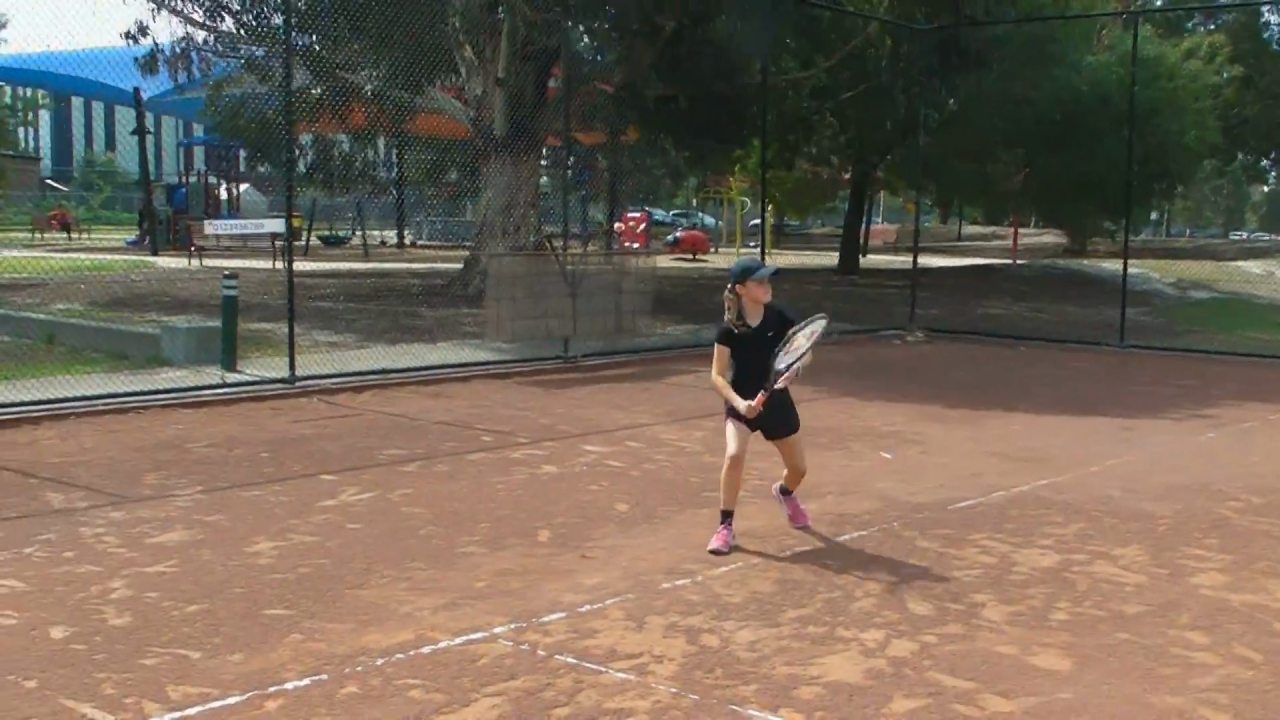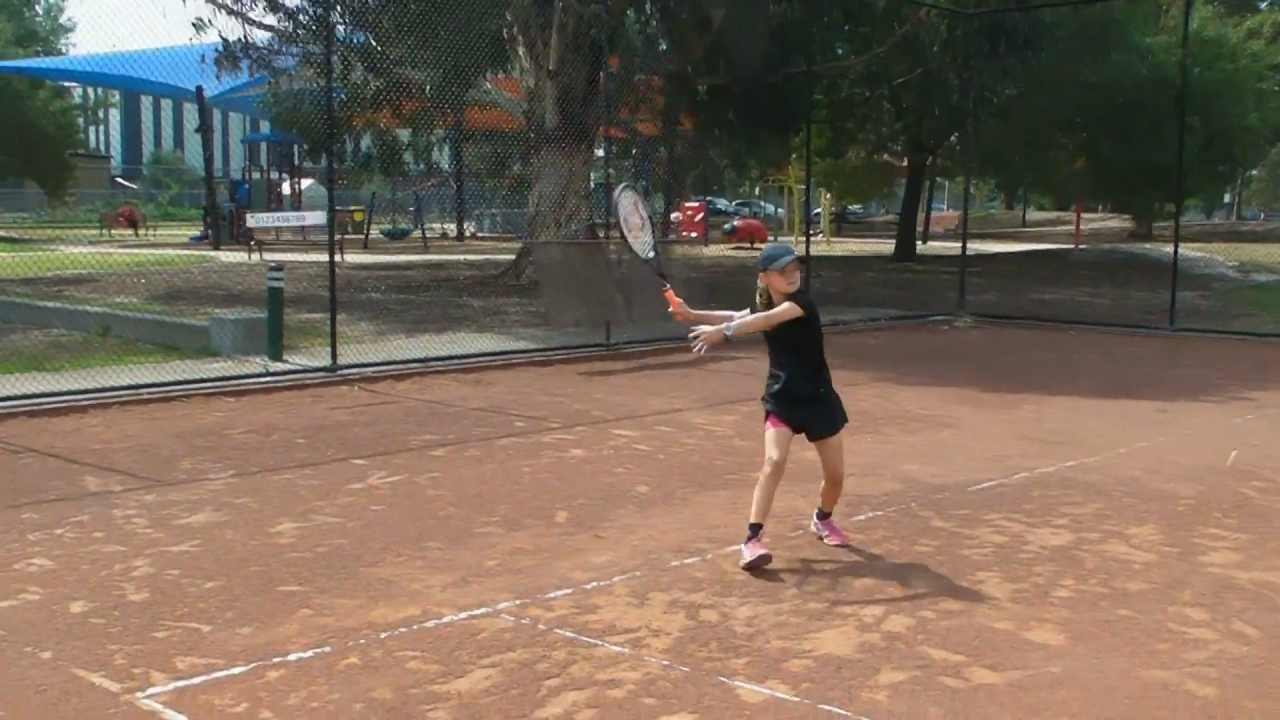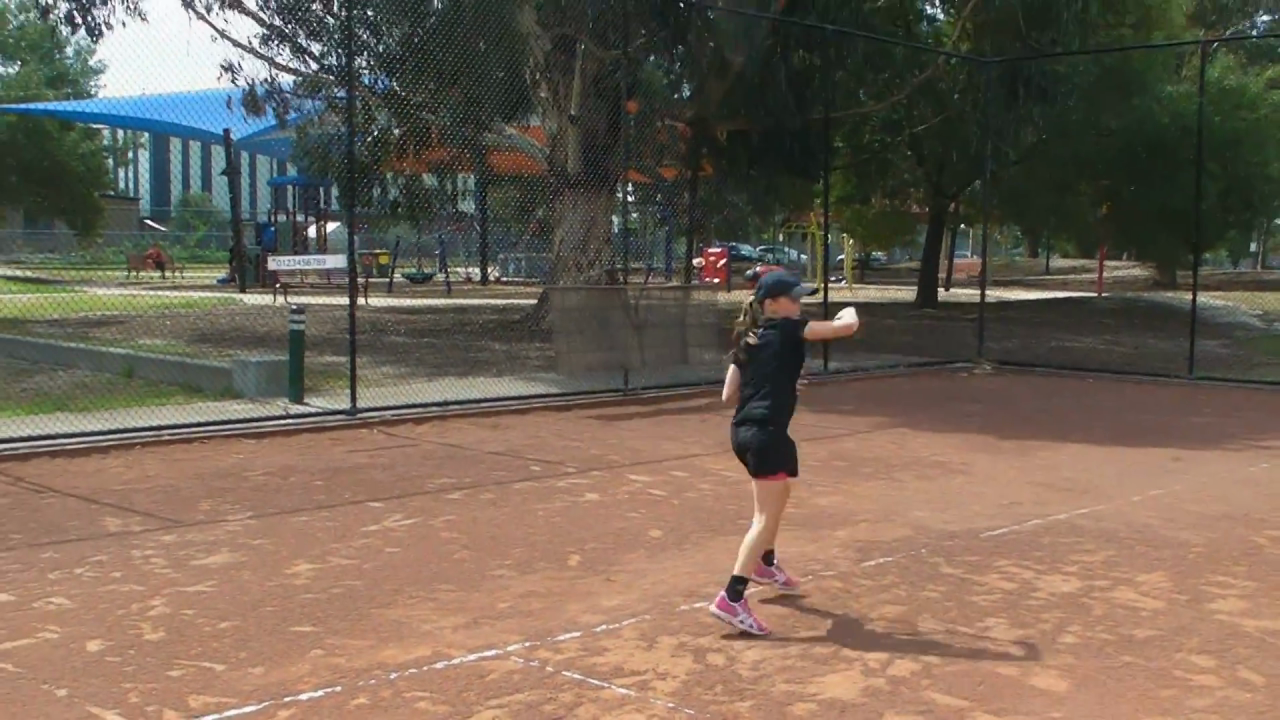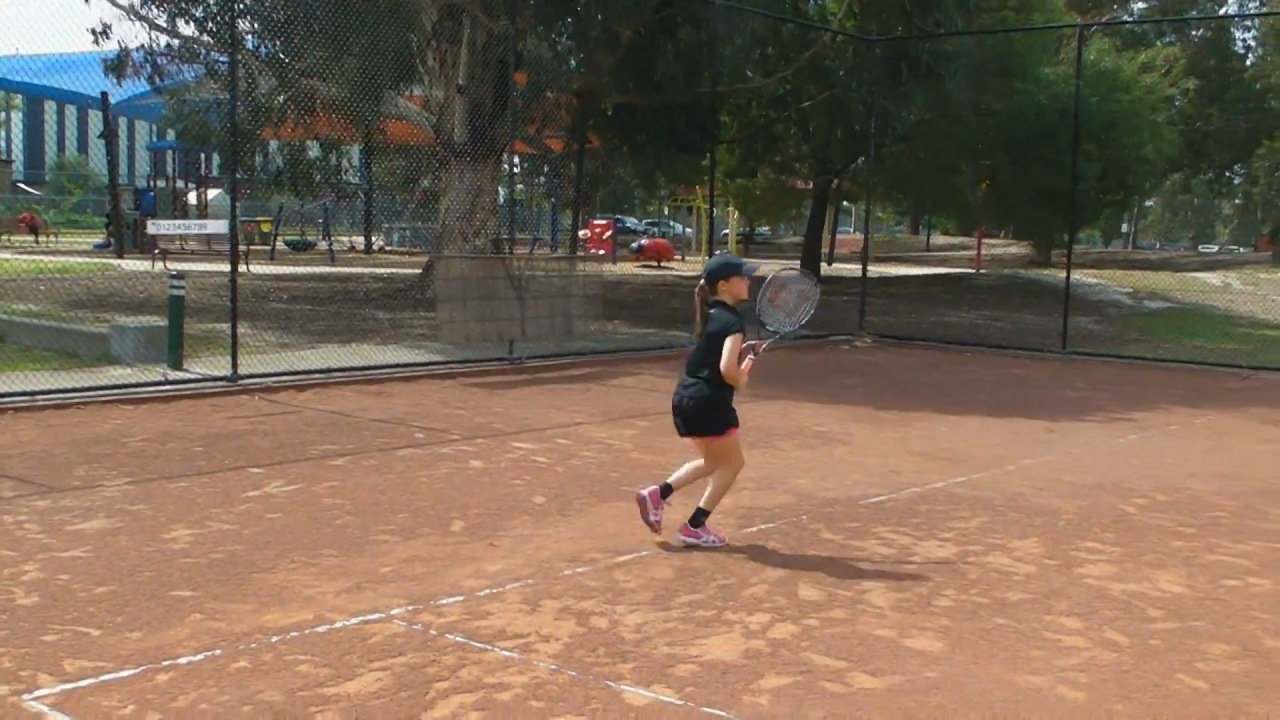
dt=0.7s
person 1, frame 1
left shoulder: (779, 316)
right shoulder: (729, 328)
left elbow: (804, 352)
right elbow: (717, 374)
left wrist: (792, 370)
right wrist: (737, 402)
left hip: (776, 401)
right hip: (742, 402)
left knee: (798, 468)
right knee: (734, 456)
left ankle: (784, 492)
right ankle: (726, 526)
person 1, frame 2
left shoulder: (801, 302)
right shoulder: (762, 306)
left elbow: (767, 320)
right elbow: (738, 320)
left wrist: (723, 331)
right wrist: (692, 315)
left hip: (818, 397)
right hip: (781, 399)
left knee: (835, 476)
right knee: (774, 462)
left ankle: (823, 519)
right ankle: (753, 539)
person 1, frame 3
left shoulder: (745, 341)
right shoulder: (790, 330)
left elbow: (729, 395)
right elbow: (848, 326)
right wrist: (849, 311)
left hip: (744, 433)
right hip: (767, 435)
left knee: (774, 498)
right knee: (766, 518)
left ankle: (766, 565)
right ankle: (732, 600)
person 1, frame 4
left shoulder: (708, 313)
right shoulder: (733, 321)
right elbow: (728, 369)
left wrist: (742, 350)
right wrist: (739, 383)
left hip: (686, 396)
right hip: (710, 401)
left knee: (711, 462)
right knee: (732, 464)
left ankle: (657, 494)
right ankle: (695, 527)
